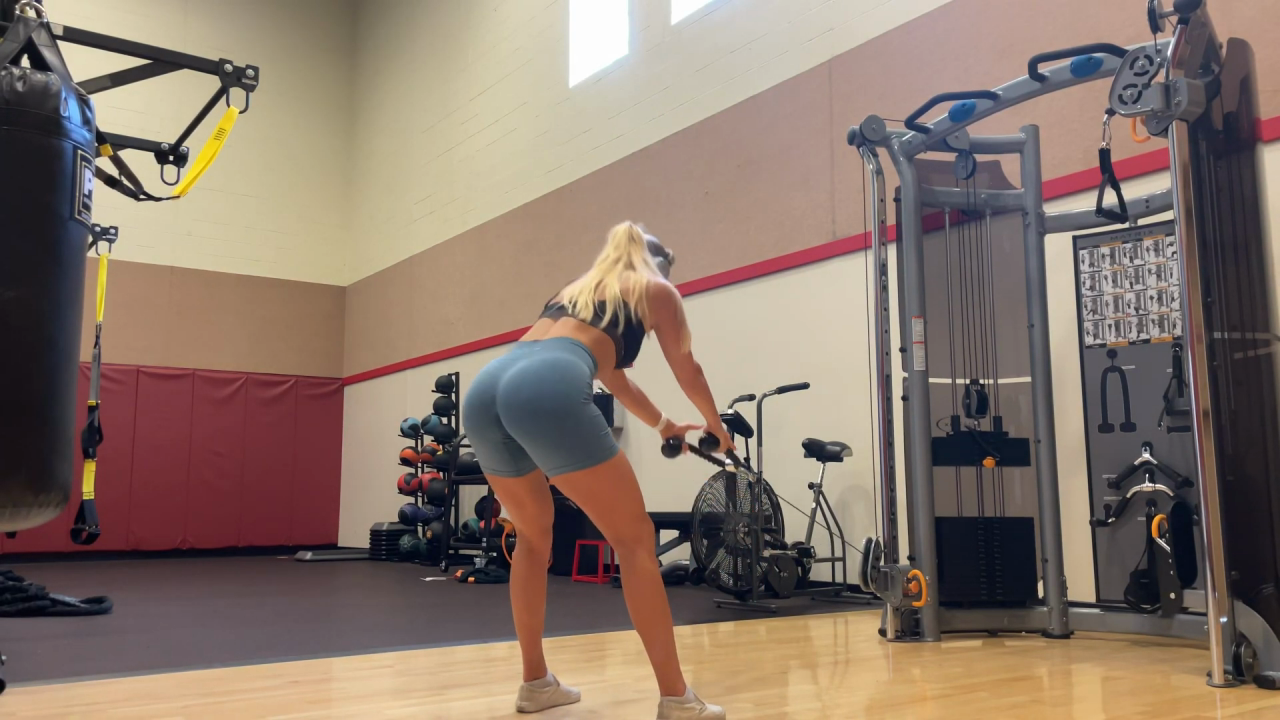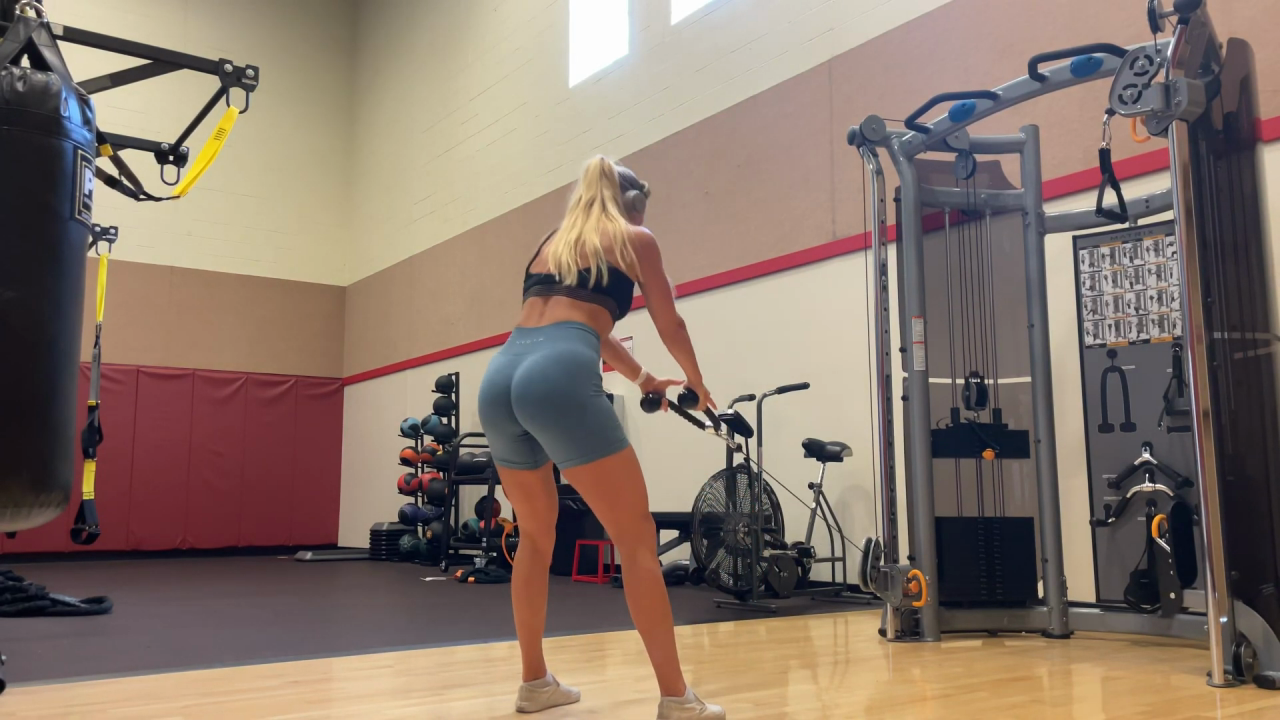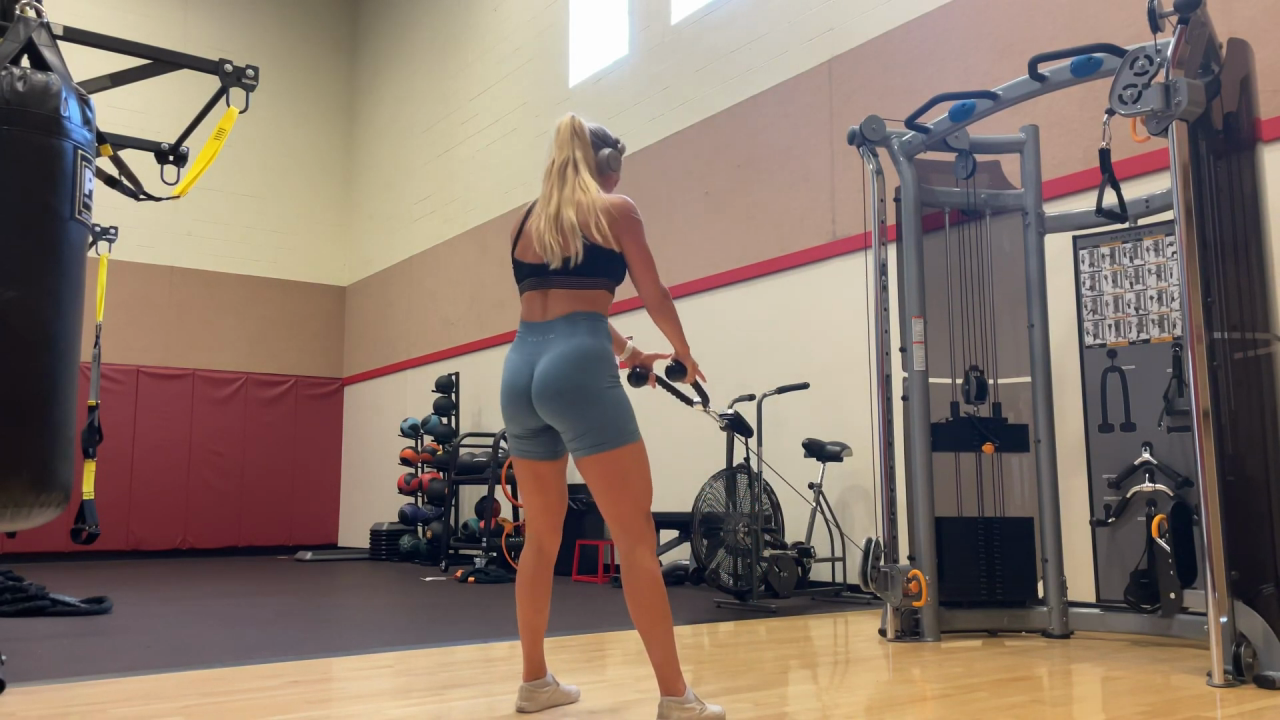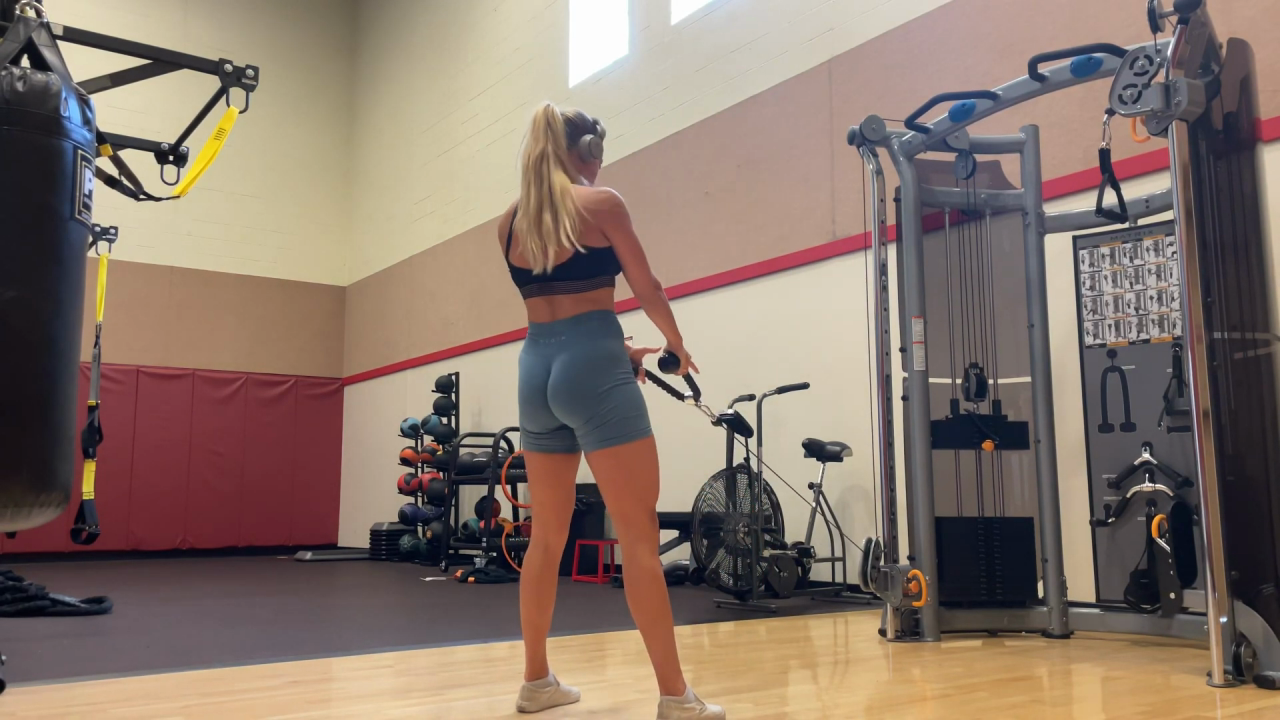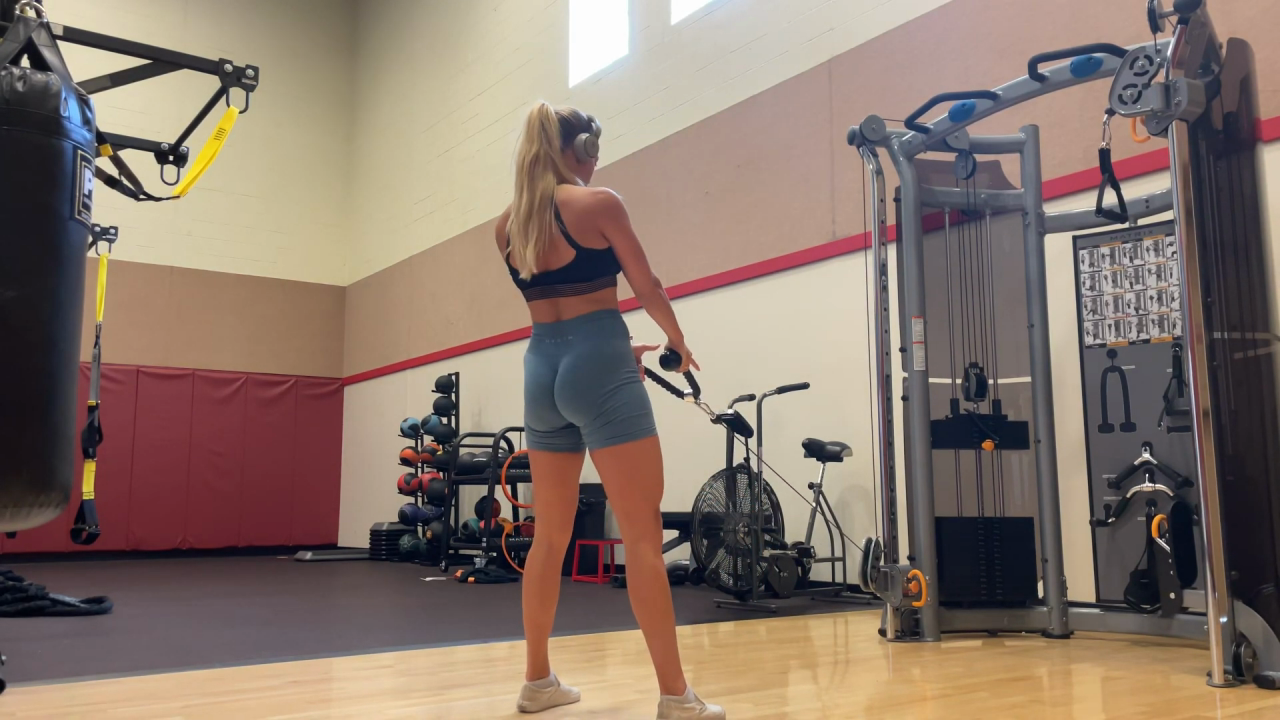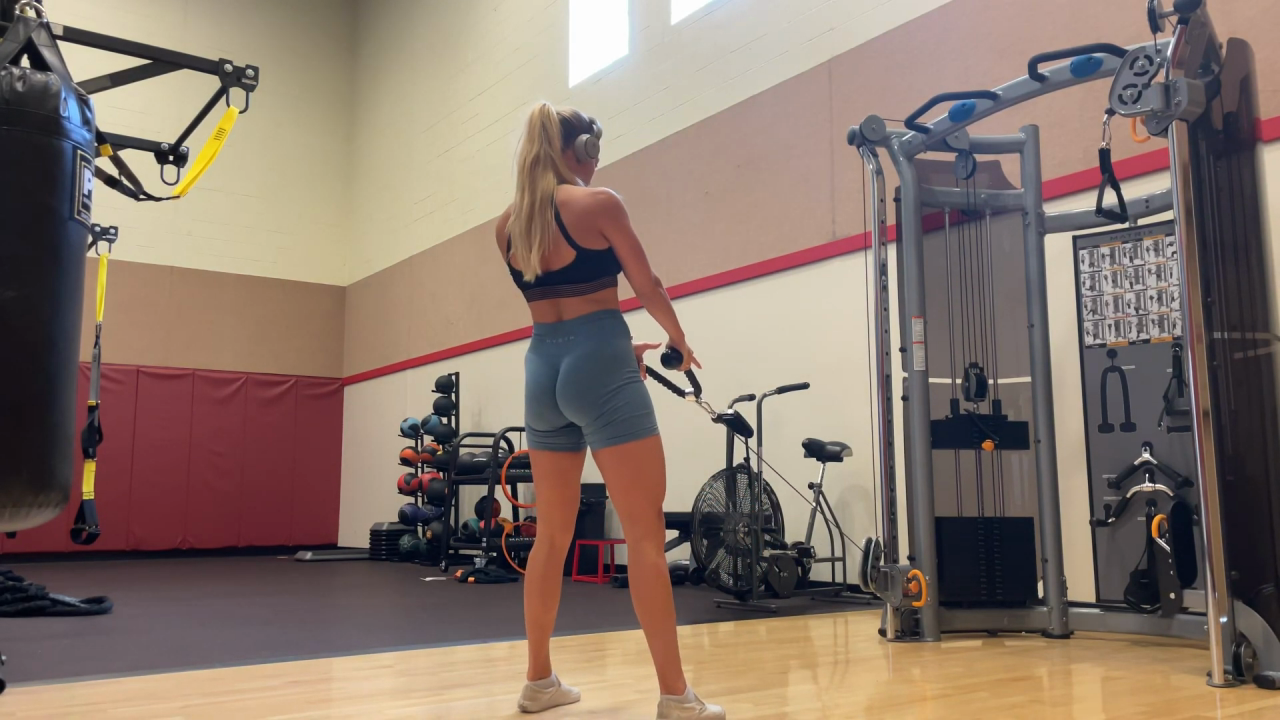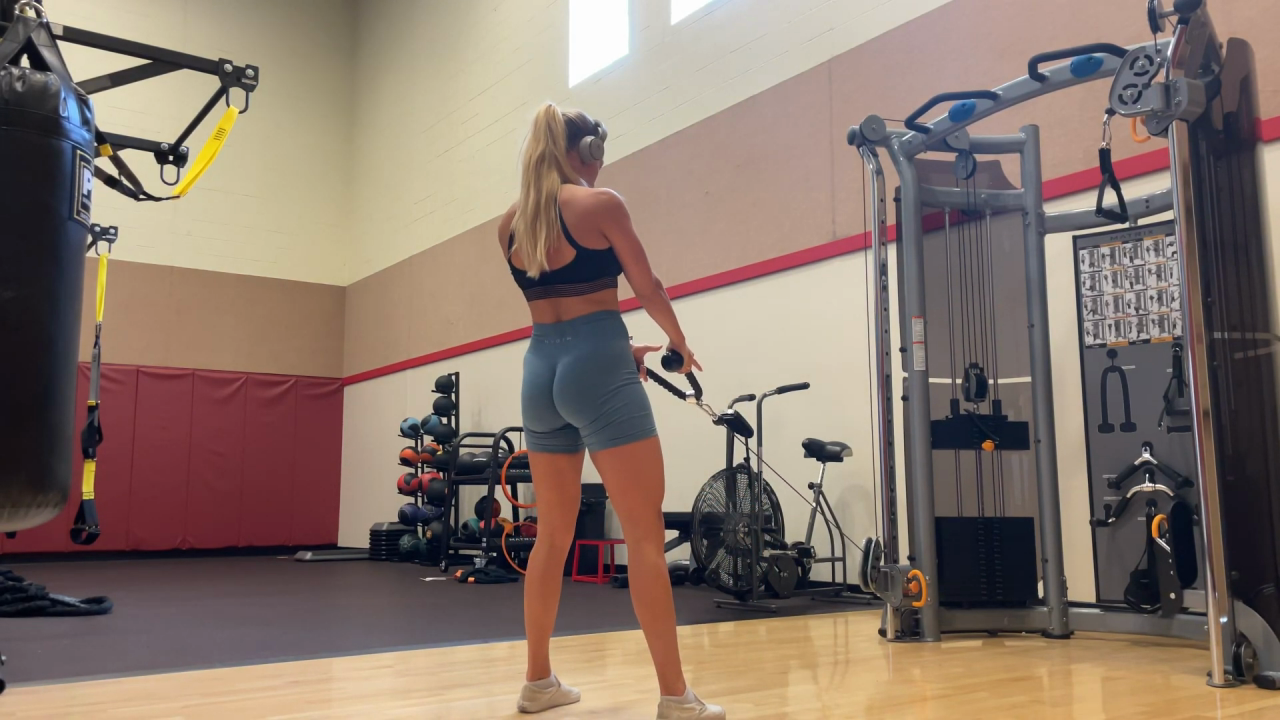
dt=0.2s
person 1, frame 1
left shoulder: (579, 288)
right shoulder: (655, 289)
left elbow: (614, 378)
right elbow: (688, 371)
left wrist: (665, 426)
right wrist: (715, 425)
left hip: (486, 391)
right hip: (549, 394)
left knee: (534, 541)
right knee: (634, 542)
person 1, frame 2
left shoulder: (551, 243)
right shoulder: (634, 239)
right elbow: (668, 325)
left wrist: (642, 377)
right wrist: (695, 381)
left hip: (500, 381)
right hip: (562, 382)
left knee: (536, 540)
right knee: (636, 541)
person 1, frame 3
left shoulder: (527, 221)
right shoulder: (615, 208)
right elbow: (655, 296)
left wrist: (624, 350)
right wrist: (683, 353)
left hip: (520, 372)
right hip: (579, 373)
left knee: (541, 538)
right knee: (636, 540)
person 1, frame 4
left shoulder: (510, 222)
right shoulder: (601, 203)
right elbow: (645, 288)
right wrist: (676, 344)
left hip: (536, 370)
right hip: (594, 373)
left knee: (547, 535)
right knee: (639, 537)
person 1, frame 5
left shoulder: (507, 226)
right shoulder: (598, 203)
right elbow: (646, 286)
right wrist: (677, 340)
left hip: (542, 372)
right hip: (600, 373)
left knee: (550, 535)
right knee: (642, 535)
person 1, frame 6
left shoulder: (508, 225)
right shoulder: (598, 203)
right elbow: (647, 286)
right wrist: (678, 338)
left hip: (543, 371)
right hip: (602, 372)
left knee: (552, 534)
right knee: (645, 534)
person 1, frame 7
left shoulder: (510, 224)
right shoulder: (600, 204)
right elbow: (647, 287)
right wrist: (678, 341)
left hip: (541, 373)
right hip: (598, 373)
left knee: (552, 535)
right knee: (645, 535)
